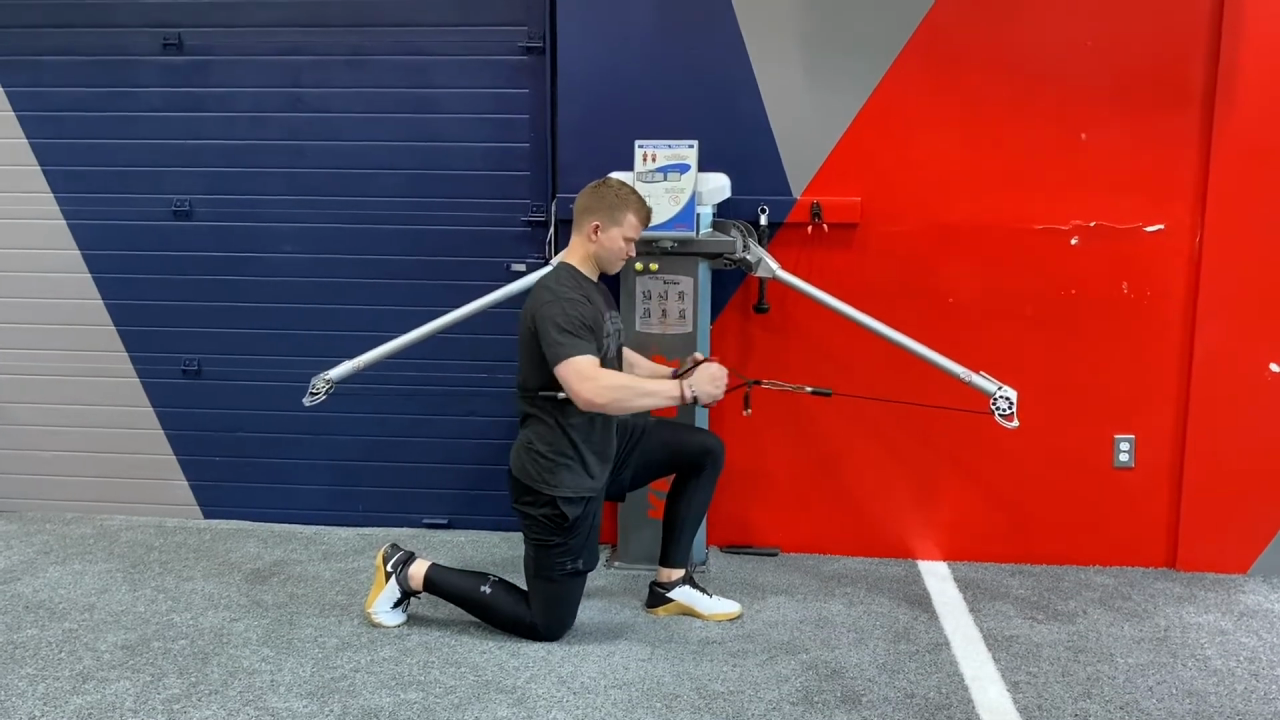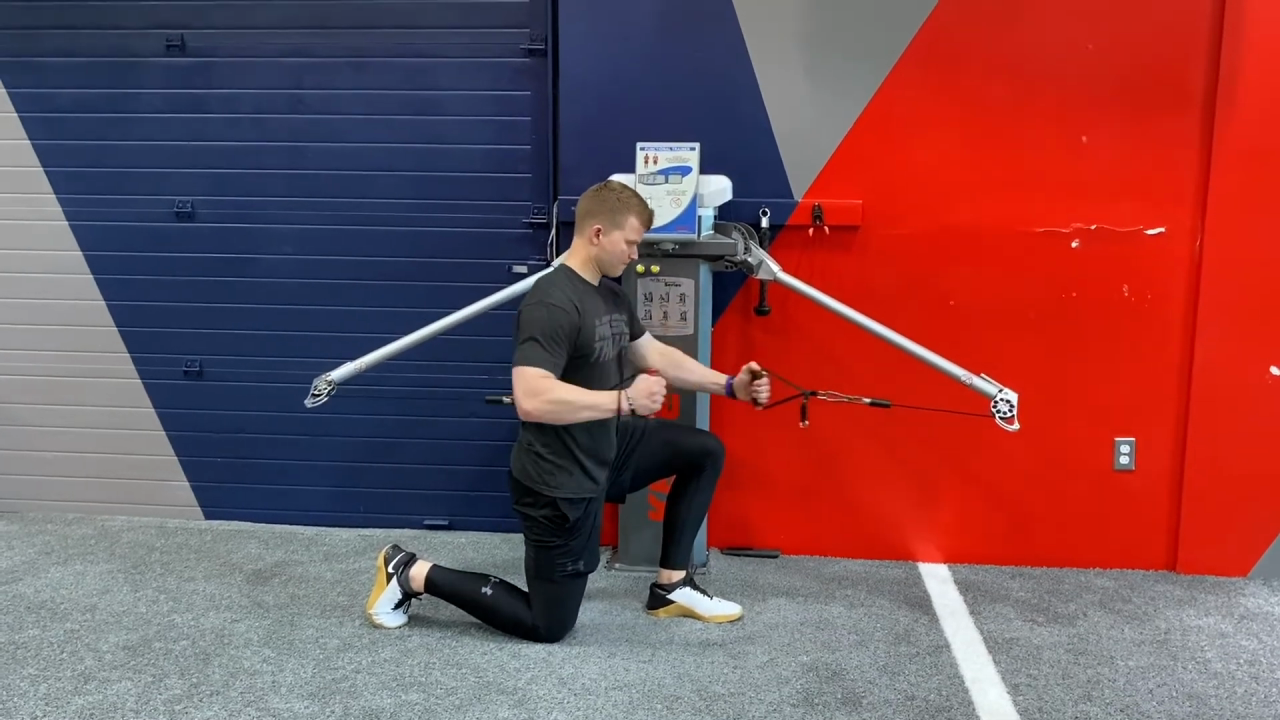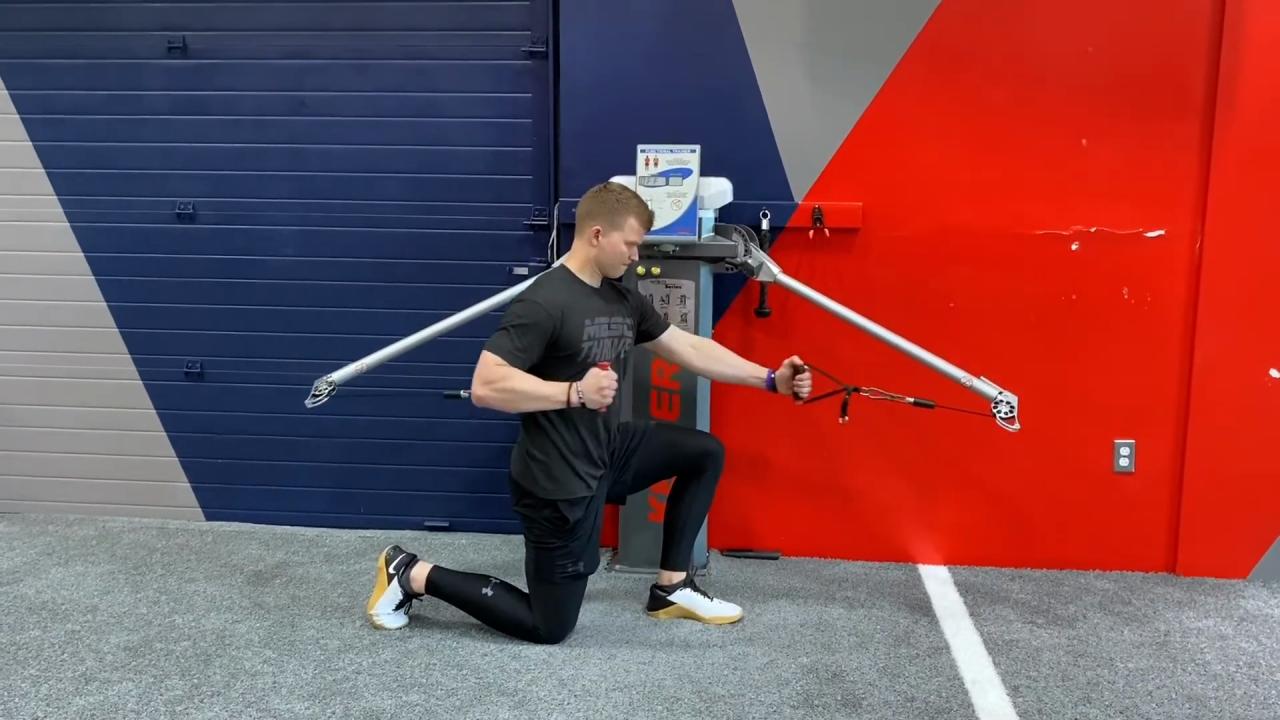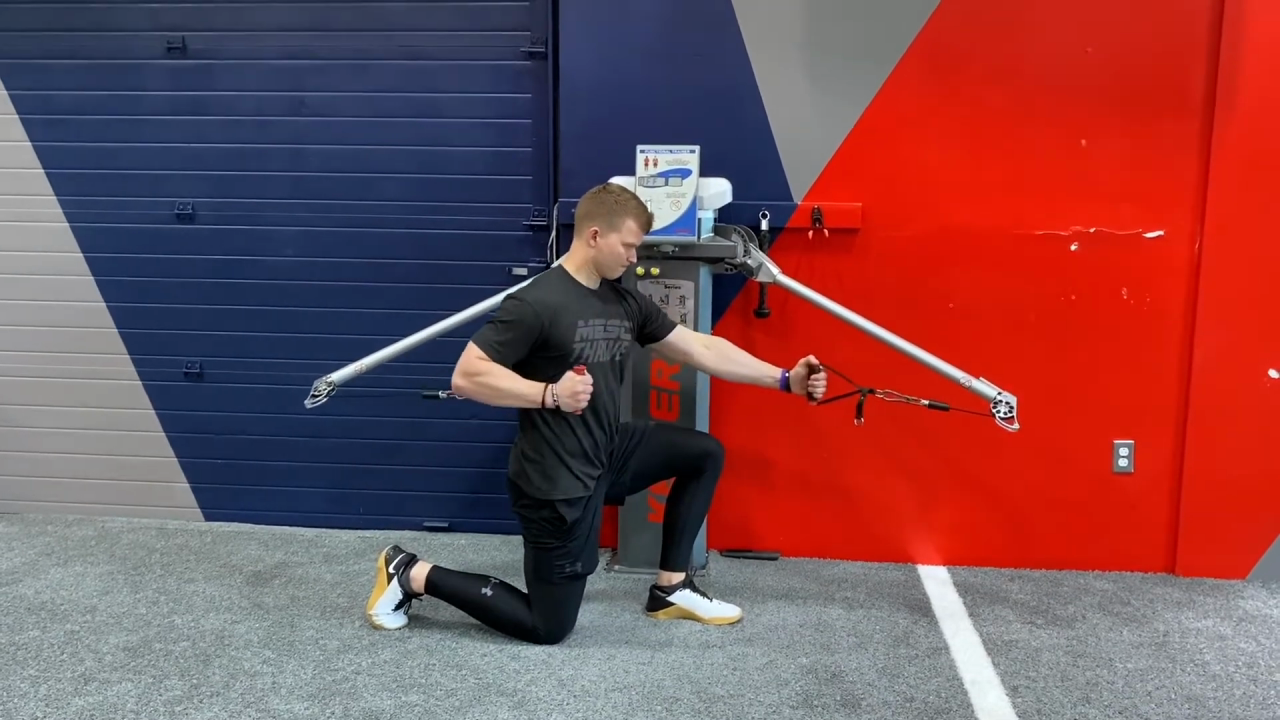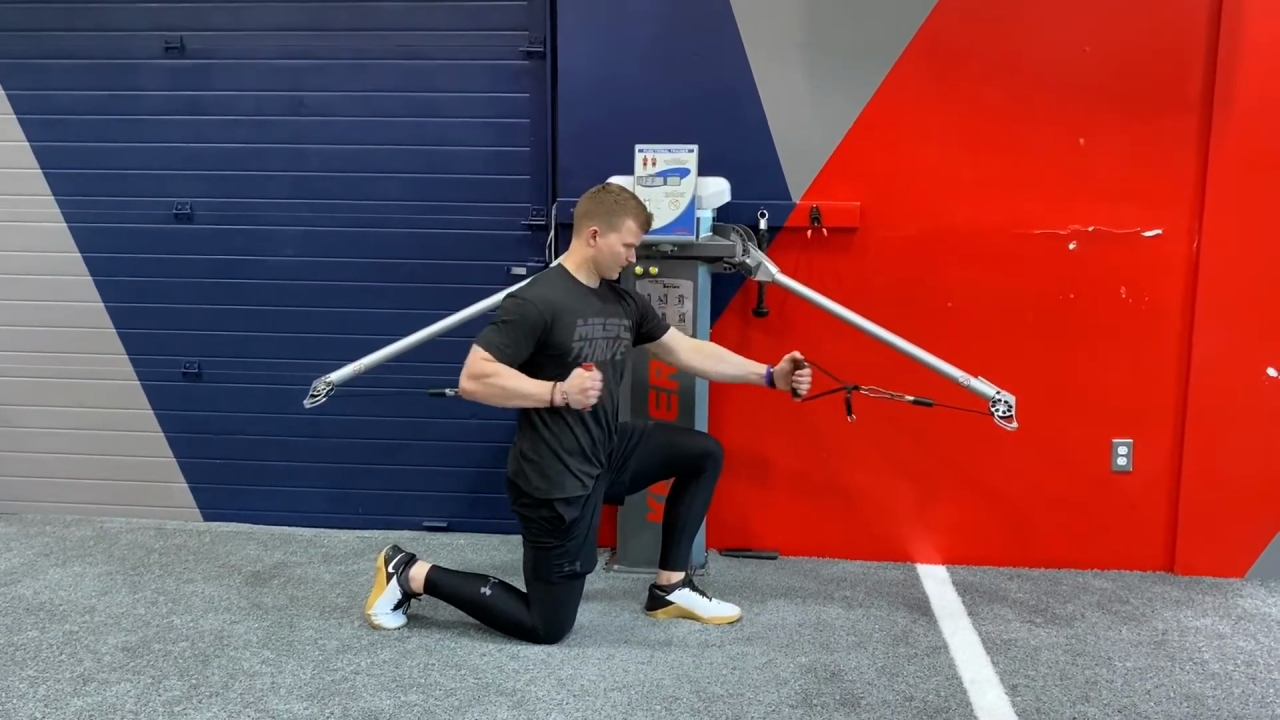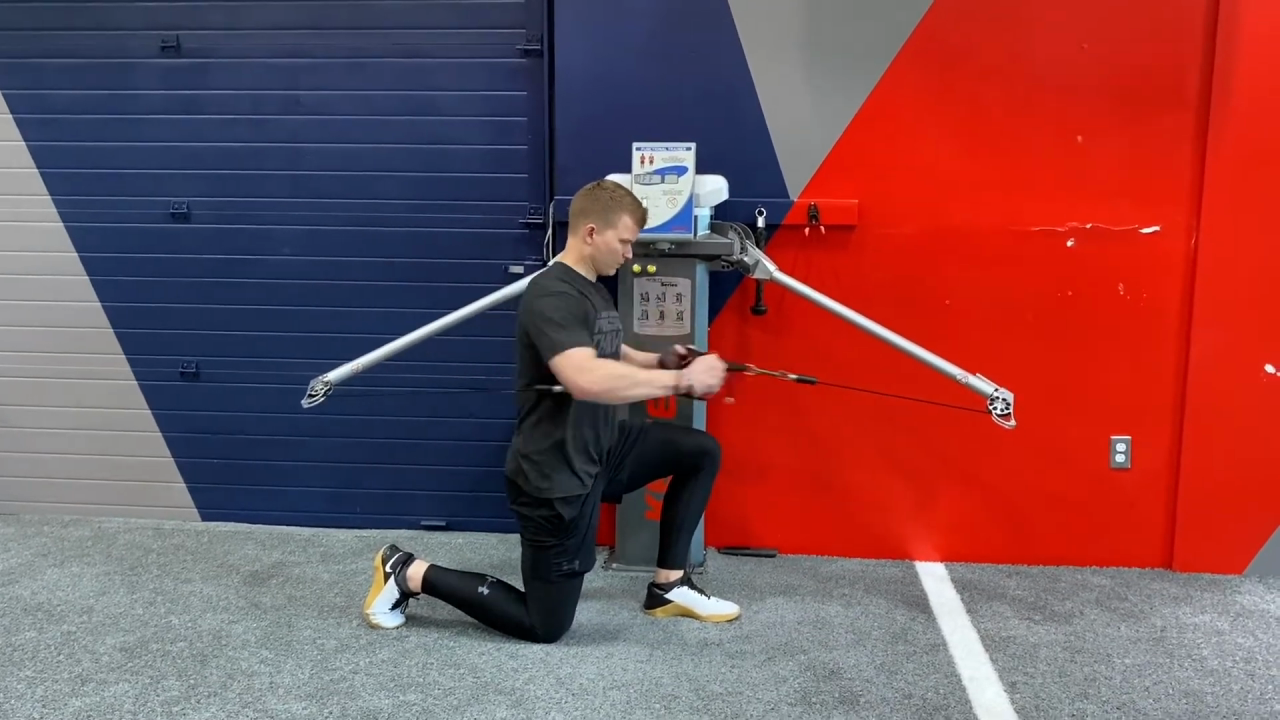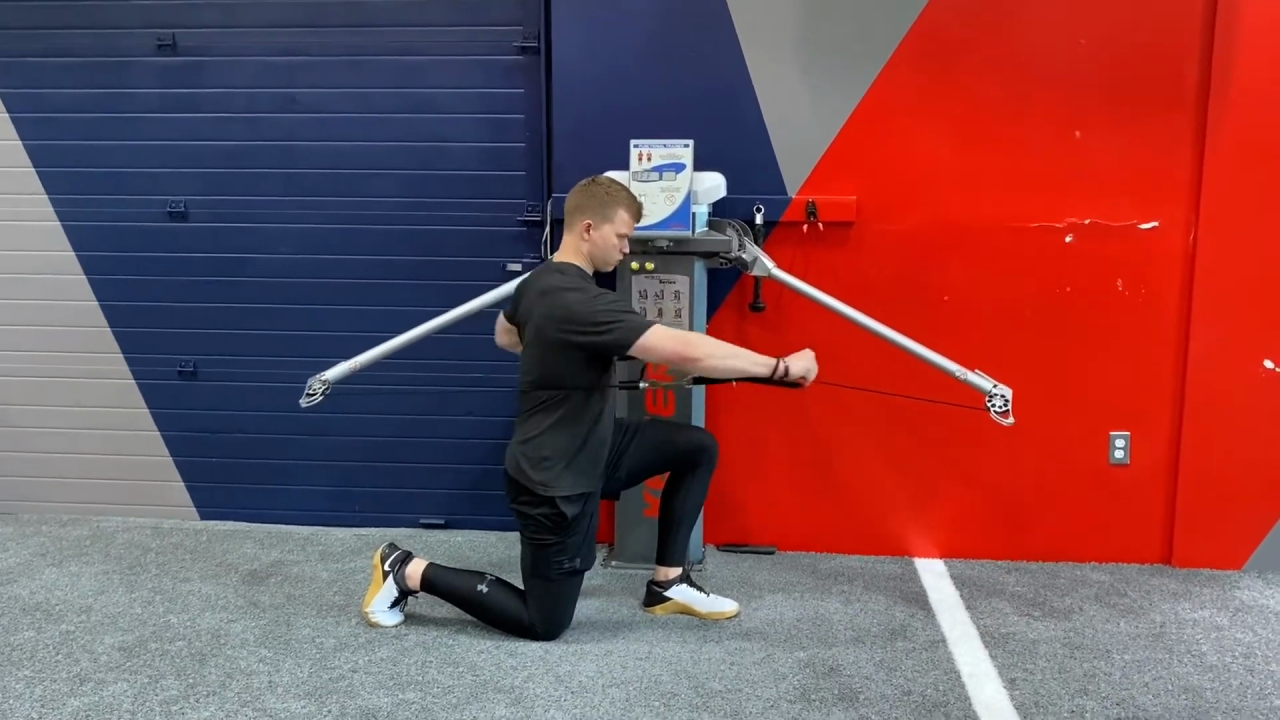
dt=0.3s
person 1, frame 1
left shoulder: (592, 288)
right shoulder: (558, 300)
left elbow: (612, 359)
right elbow: (591, 391)
left wrist: (675, 377)
right wrist: (686, 389)
left hip: (600, 450)
right hip: (558, 477)
left knee: (704, 451)
right knee: (547, 623)
left ankle: (670, 584)
right ankle: (410, 573)
person 1, frame 2
left shoulder: (611, 295)
right shoulder: (552, 303)
left elbow: (653, 354)
right elbow: (532, 400)
left wrist: (729, 385)
right wrist: (626, 399)
left hip: (605, 451)
right hip: (558, 479)
left knee: (705, 451)
right knee: (548, 625)
left ankle: (670, 586)
right ankle: (412, 574)
person 1, frame 3
left shoulder: (622, 298)
right shoulder: (544, 303)
left elbow: (688, 349)
right elbow: (487, 387)
left wrist: (770, 379)
right wrist: (575, 392)
left hip: (606, 453)
right hip: (557, 481)
left knee: (704, 453)
right knee: (548, 626)
left ankle: (671, 588)
right ankle: (412, 575)
person 1, frame 4
left shoulder: (626, 302)
right shoulder: (537, 304)
left elbow: (700, 349)
right elbow: (466, 376)
left wrist: (784, 379)
right wrist: (550, 395)
left hip: (606, 451)
right hip: (554, 482)
left knee: (704, 453)
right knee: (549, 627)
left ankle: (670, 588)
right ankle: (414, 575)
person 1, frame 5
left shoulder: (623, 301)
right shoulder: (537, 302)
left elbow: (687, 351)
right elbow: (473, 379)
left wrist: (770, 375)
right wrist: (558, 393)
left hip: (606, 451)
right hip: (553, 480)
left knee: (703, 453)
right knee: (548, 626)
left ankle: (669, 588)
right ankle: (413, 575)
person 1, frame 6
left shoulder: (593, 289)
right shoulder: (552, 297)
right elbow: (589, 383)
left wrist: (666, 361)
right wrist: (680, 380)
left hip: (599, 449)
right hip: (554, 476)
left knee: (701, 451)
right knee: (544, 626)
left ankle: (667, 586)
right ankle: (409, 574)
person 1, frame 7
left shoulder: (543, 281)
right shoulder: (575, 300)
left elbow: (506, 335)
right elbow: (683, 351)
right wrist: (780, 366)
right hip: (554, 478)
left knee: (697, 448)
right knee: (544, 623)
left ankle: (667, 584)
right ankle: (409, 572)
